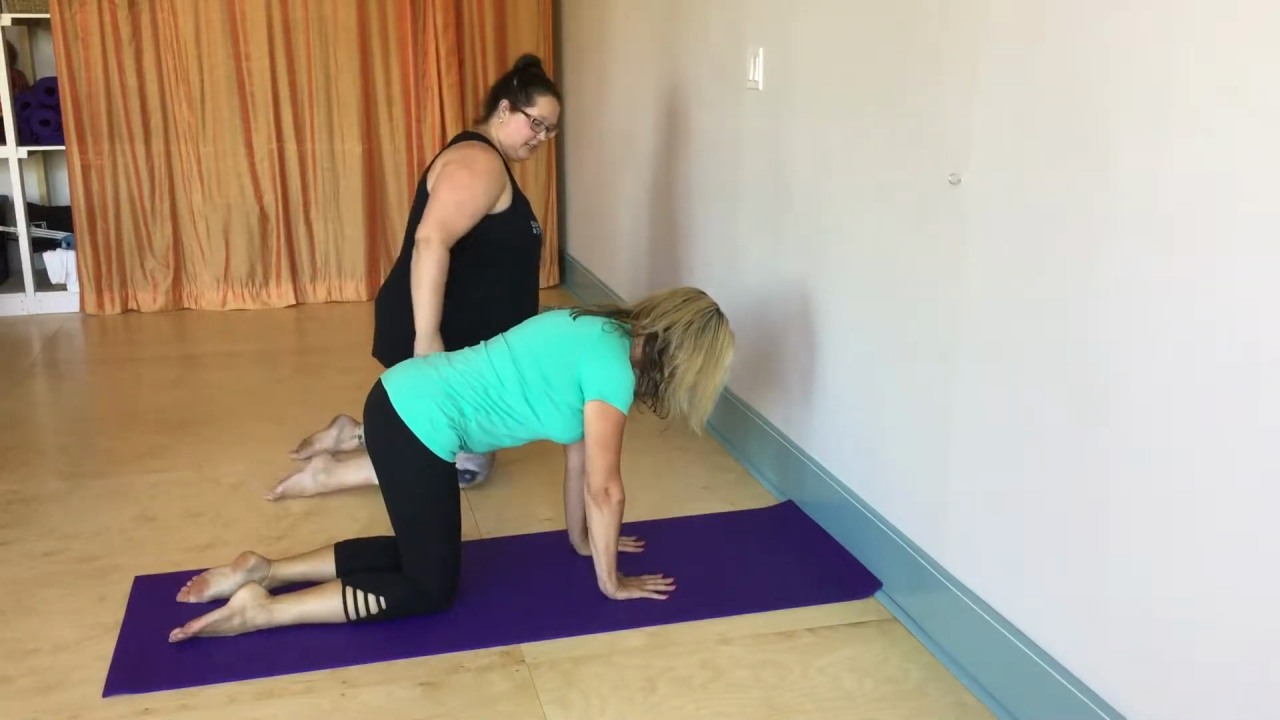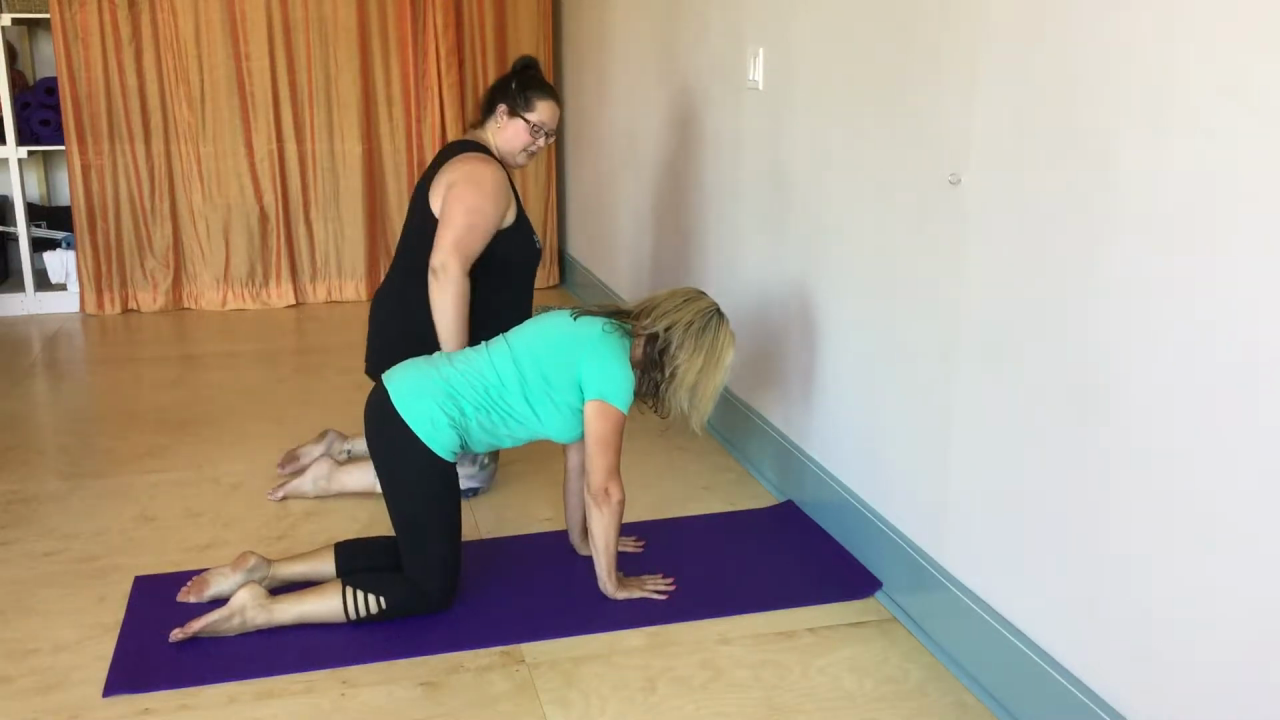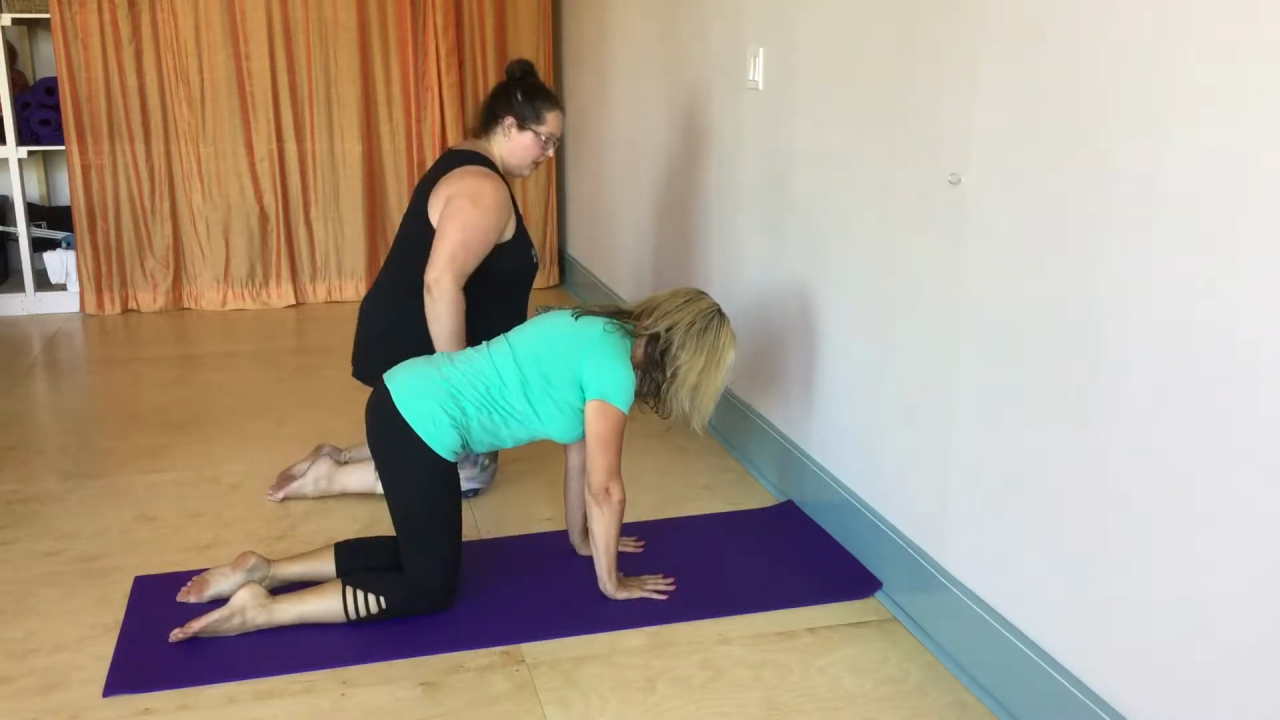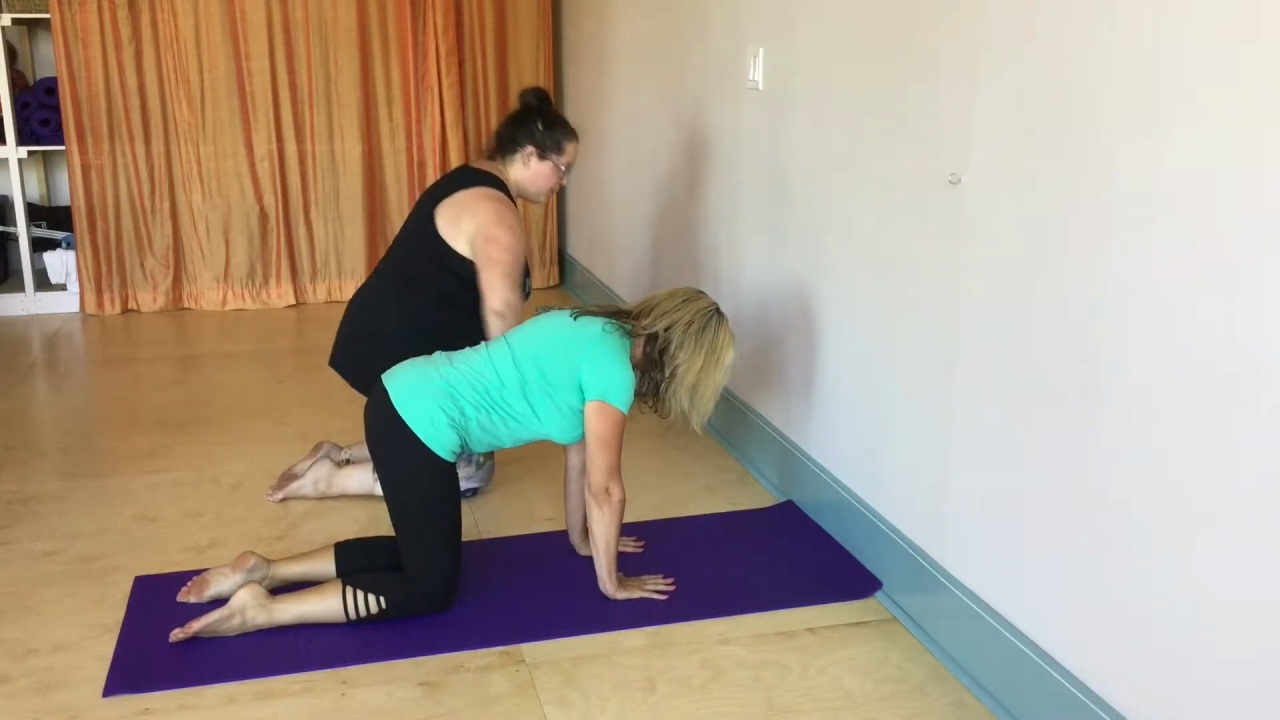
dt=0.3s
person 1, frame 1
left shoulder: (602, 334)
right shoulder: (613, 366)
left elbow: (578, 455)
right elbow: (603, 488)
left wrist: (581, 538)
right wrist: (611, 581)
left hip: (402, 399)
right hip: (417, 423)
left knee: (421, 553)
right knee: (432, 589)
left ankle: (262, 570)
right ankle: (259, 610)
person 1, frame 2
left shoulder: (601, 334)
right shoulder: (614, 367)
left elbow: (579, 453)
right elbow: (604, 487)
left wrist: (582, 538)
right wrist: (611, 581)
left hip: (405, 400)
right hip: (419, 423)
left knee: (420, 552)
right knee: (431, 588)
left ankle: (263, 569)
right ankle: (259, 609)
person 1, frame 3
left shoulder: (603, 334)
right shoulder: (615, 367)
left elbow: (578, 453)
right elbow: (604, 487)
left wrist: (582, 538)
right wrist: (611, 581)
left hip: (405, 399)
right hip: (419, 423)
left knee: (422, 552)
right knee: (432, 588)
left ankle: (263, 570)
right ankle: (260, 609)
person 1, frame 4
left shoulder: (601, 335)
right shoulder: (614, 367)
left elbow: (579, 450)
right elbow: (604, 487)
left wrist: (581, 538)
right wrist: (611, 581)
left hip: (404, 400)
right hip: (419, 423)
left knee: (421, 552)
right knee: (431, 588)
left ankle: (262, 570)
right ankle: (259, 610)
person 2, frame 1
left shoulder: (486, 160)
right shoulder: (478, 161)
right elbow: (430, 241)
right wrist: (427, 337)
left hip: (463, 339)
right hip: (446, 342)
right knee: (468, 462)
left ankle: (352, 433)
right ankle: (331, 470)
person 2, frame 2
left shoulder: (469, 159)
right shoulder: (483, 176)
right elbow: (447, 267)
left hip: (418, 338)
right hip: (427, 348)
right knee: (471, 472)
left ankle: (340, 447)
person 2, frame 3
left shoulder: (465, 164)
right shoulder: (483, 189)
right elbow: (441, 282)
left hip: (406, 341)
right hip: (418, 353)
right knee: (470, 473)
left ankle: (337, 457)
right ankle: (331, 477)
person 2, frame 4
left shoulder: (472, 179)
right shoulder: (494, 212)
right elbow: (501, 309)
left hip: (390, 343)
right hip: (401, 357)
right knee: (468, 472)
left ankle: (336, 456)
